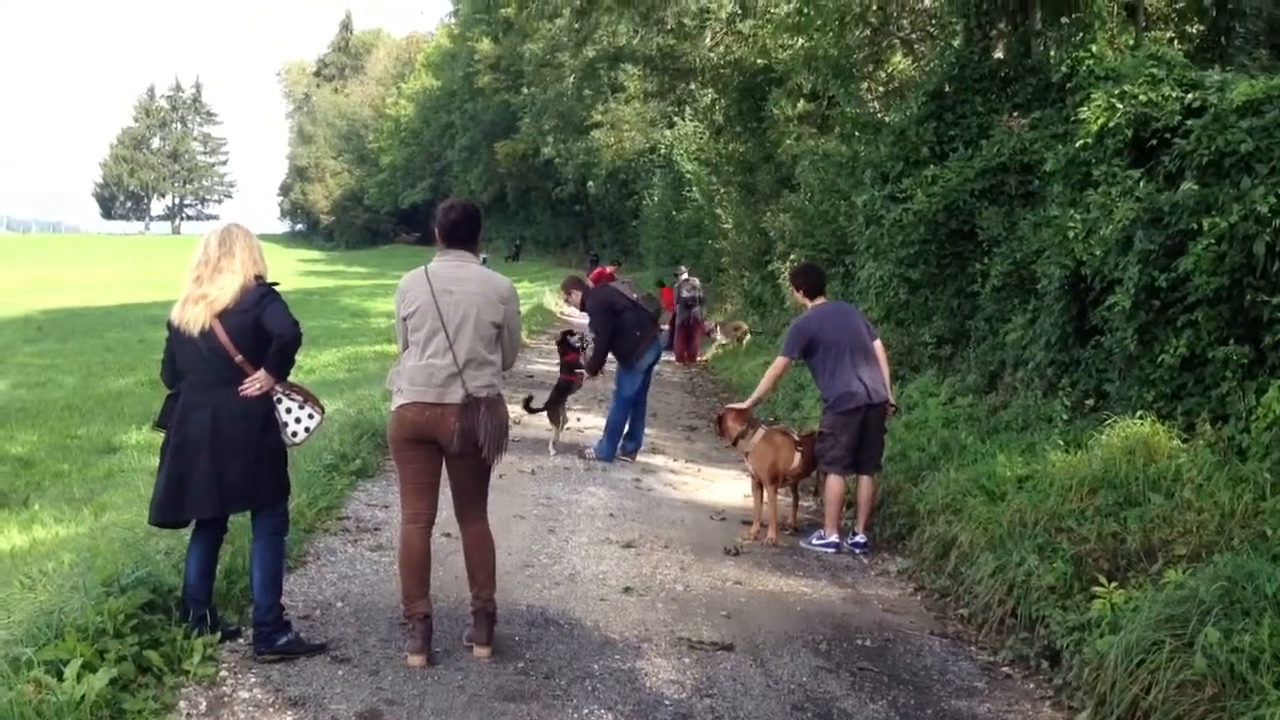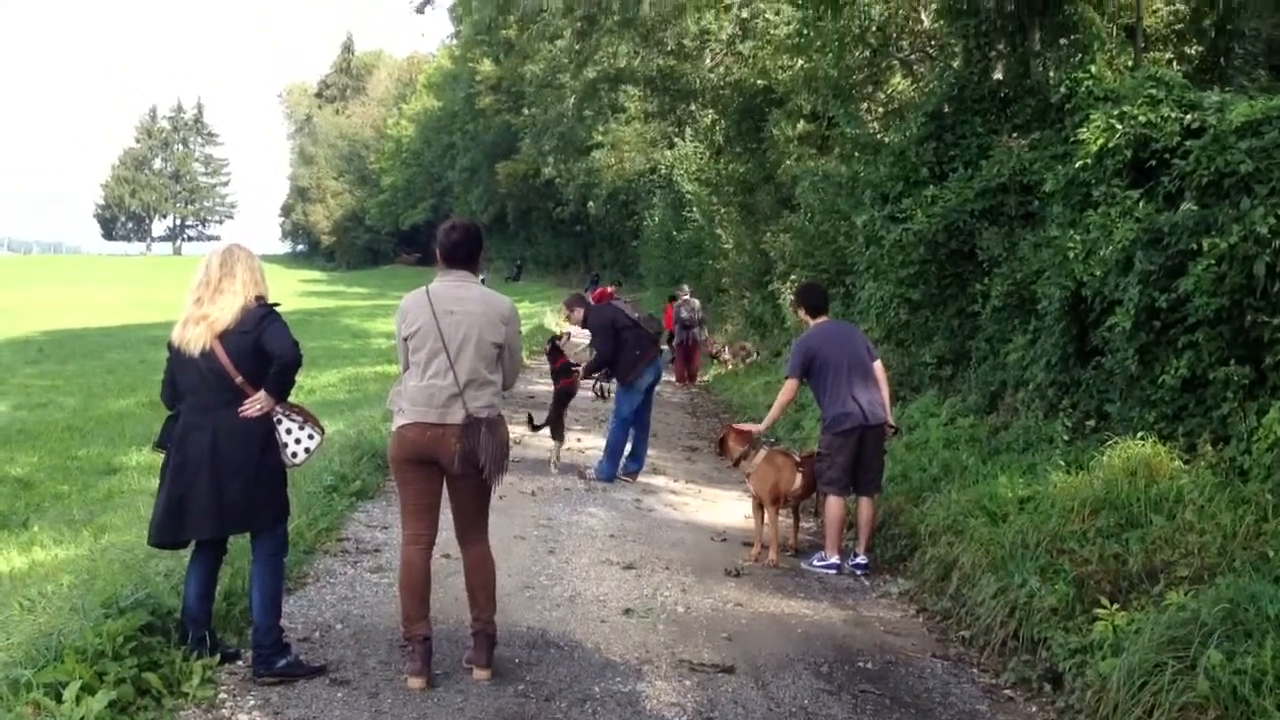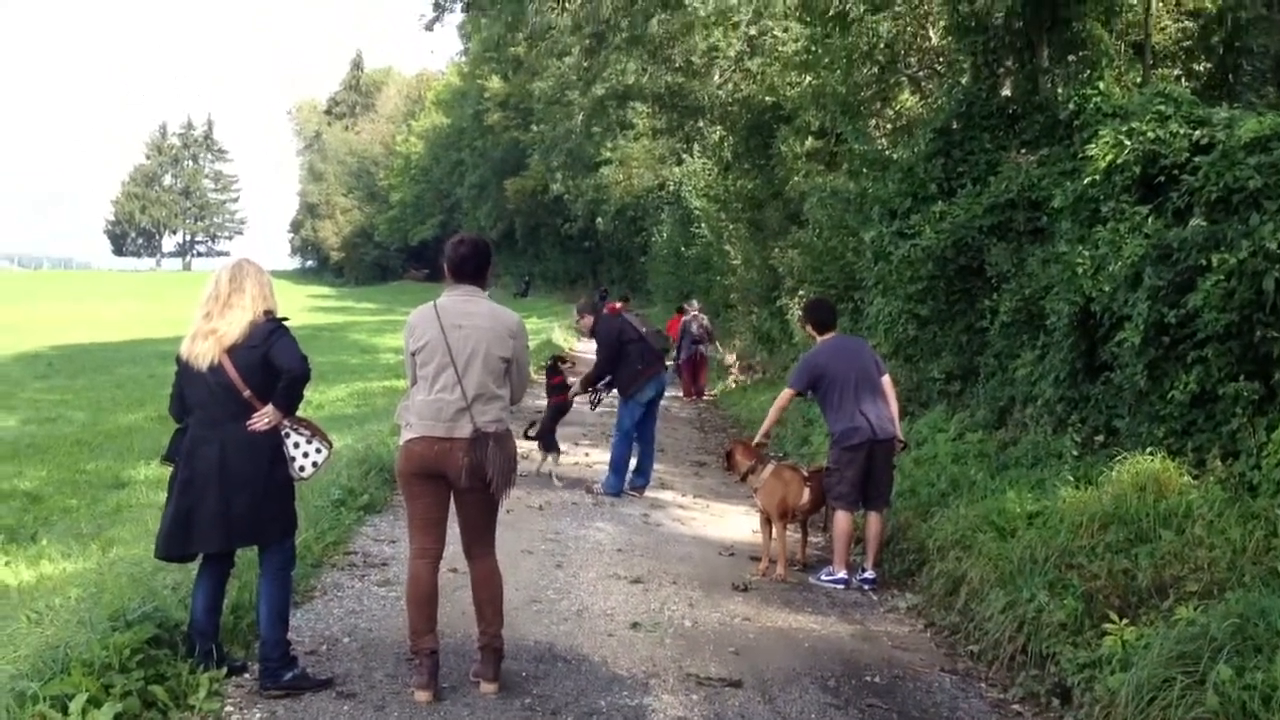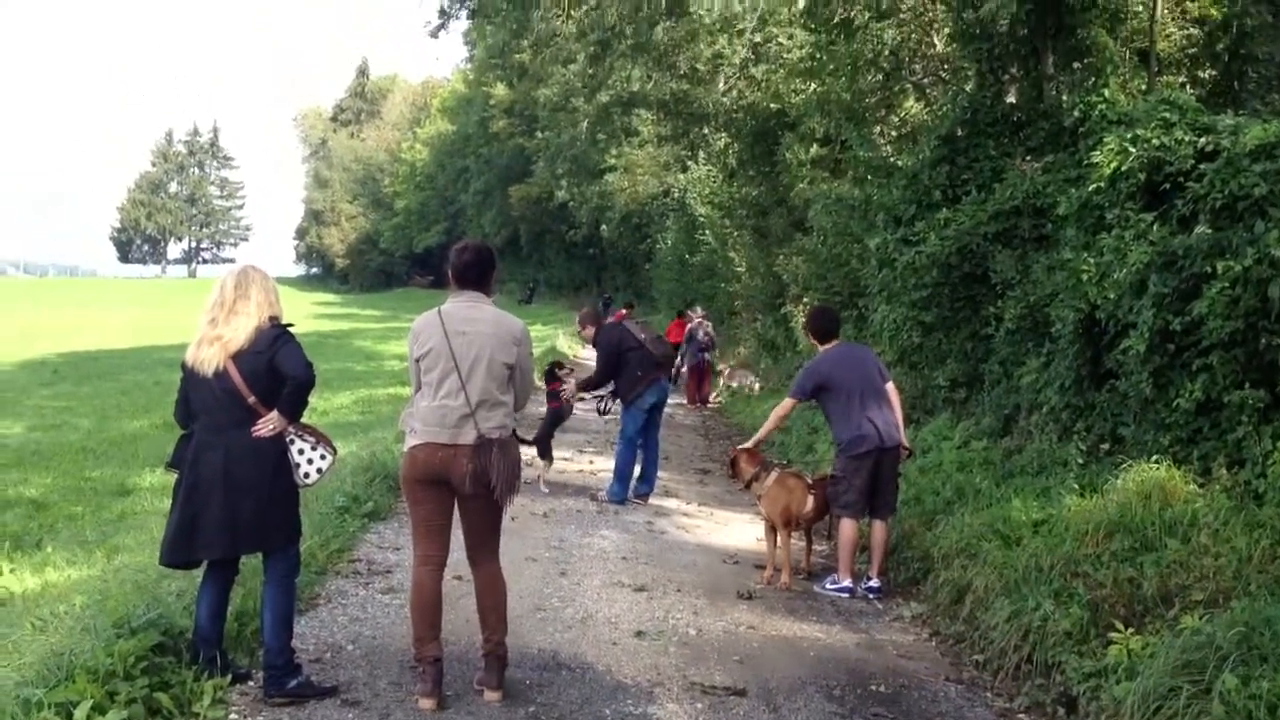
dt=0.3s
person 1, frame 1
left shoulder: (411, 284)
right shoulder: (500, 288)
left elbow: (404, 347)
right elbow: (509, 357)
left hip: (414, 407)
right hip: (473, 411)
left knee: (416, 518)
right knee: (474, 517)
left ankle: (418, 629)
right ankle: (483, 623)
person 1, frame 2
left shoulder: (412, 304)
right shoulder: (501, 308)
left elbow: (405, 367)
right elbow: (509, 377)
left hip: (414, 428)
right hip: (474, 431)
left knee: (416, 539)
right knee: (475, 538)
left ankle: (418, 651)
right ankle: (482, 645)
person 1, frame 3
left shoulder: (420, 318)
right shoulder: (508, 323)
left elbow: (413, 381)
right elbow: (517, 391)
left hip: (422, 442)
right hip: (482, 445)
left knee: (423, 552)
right knee: (482, 552)
left ankle: (424, 665)
right ankle: (489, 659)
person 1, frame 4
left shoulder: (424, 325)
right shoulder: (512, 329)
left elbow: (416, 387)
right elbow: (522, 397)
left hip: (426, 448)
right hip: (486, 452)
left knee: (427, 559)
right knee: (485, 559)
left ankle: (428, 672)
right ankle: (493, 667)
person 2, frame 1
left shoulder: (185, 308)
right shoulder: (257, 297)
left elbow: (170, 375)
right elbow: (288, 334)
right wrist: (272, 373)
left hip: (197, 429)
right hip: (246, 429)
left knee: (208, 523)
right knee: (268, 526)
left ankle: (197, 620)
right ankle: (270, 634)
person 2, frame 2
left shoulder: (185, 328)
right shoulder: (257, 318)
left elbow: (170, 396)
right elbow: (288, 354)
right wrist: (272, 395)
left hip: (196, 450)
right hip: (246, 451)
left knee: (208, 545)
right knee: (268, 548)
left ankle: (196, 643)
right ankle: (269, 656)
person 2, frame 3
left shoulder: (194, 342)
right shoulder: (267, 332)
left elbow: (179, 409)
right elbow: (297, 369)
right wrist: (280, 408)
left hip: (204, 463)
right hip: (254, 463)
left knee: (215, 557)
right knee: (276, 560)
left ankle: (204, 654)
right ankle: (276, 668)
person 2, frame 4
left shoulder: (199, 349)
right shoulder: (272, 338)
left elbow: (184, 415)
right elbow: (302, 375)
right wrist: (285, 415)
left hip: (209, 470)
right hip: (259, 469)
left knee: (220, 564)
right knee: (280, 567)
left ankle: (207, 661)
right ankle: (280, 676)
person 3, frame 1
left shoulder: (804, 324)
right shoulder: (851, 311)
left elbow: (777, 370)
right elbow: (879, 351)
left wrist: (749, 403)
right wrist: (888, 394)
left hip: (844, 402)
right hip: (875, 398)
left knee: (835, 469)
right knee: (866, 470)
left ankle: (830, 535)
right ankle: (859, 535)
person 3, frame 2
left shoulder: (806, 343)
right shoulder: (854, 330)
left elbow: (789, 392)
right elbow: (880, 372)
left wrist: (763, 426)
right wrist: (888, 416)
left hip: (842, 422)
right hip: (874, 419)
left knee: (835, 490)
right knee: (867, 491)
left ankle: (830, 557)
right ankle: (861, 557)
person 3, frame 3
left shoulder: (812, 359)
right shoulder: (862, 345)
left elbow: (782, 402)
right elbow: (888, 387)
left wrist: (760, 436)
right wrist: (897, 430)
left hip: (850, 437)
right hip: (883, 434)
left knee: (843, 505)
right knee: (875, 506)
left ankle: (839, 571)
right ankle: (869, 571)
person 3, frame 4
left shoulder: (816, 368)
right shoulder: (865, 352)
left elbow: (782, 411)
right elbow: (892, 393)
left wrist: (752, 442)
right wrist: (902, 436)
left hip: (856, 445)
right hip: (888, 441)
left knee: (848, 513)
right knee: (880, 514)
left ankle: (843, 580)
right ankle: (873, 580)
person 4, frame 1
left shoulder: (595, 301)
right shoulder: (603, 294)
left elbow: (603, 340)
left wrist: (591, 368)
right wrist: (595, 364)
left hip: (637, 349)
right hip: (651, 343)
left knee: (621, 401)
right knee: (637, 400)
left ankle: (604, 451)
right ankle: (629, 448)
person 4, frame 2
left shoulder: (597, 319)
right shoulder: (604, 312)
left elbow: (604, 355)
left wrist: (586, 371)
right wrist: (599, 371)
left hip: (637, 369)
right hip: (651, 363)
left knee: (620, 421)
right knee: (640, 421)
left ankle: (605, 471)
right ankle: (631, 469)
person 4, frame 3
left shoulder: (605, 329)
right shoulder: (615, 323)
left elbow: (603, 366)
left wrist: (582, 385)
right wrist: (610, 383)
left hip: (640, 382)
right hip: (656, 377)
left knee: (623, 434)
right knee: (645, 434)
left ankle: (612, 485)
right ankle: (638, 483)
person 4, frame 4
left shoulder: (606, 338)
right shoulder: (617, 331)
left elbow: (603, 375)
left wrist: (578, 386)
right wrist: (617, 391)
left hip: (642, 389)
right hip: (660, 383)
left knee: (627, 442)
right knee: (649, 441)
left ankle: (617, 493)
right ankle: (642, 491)
